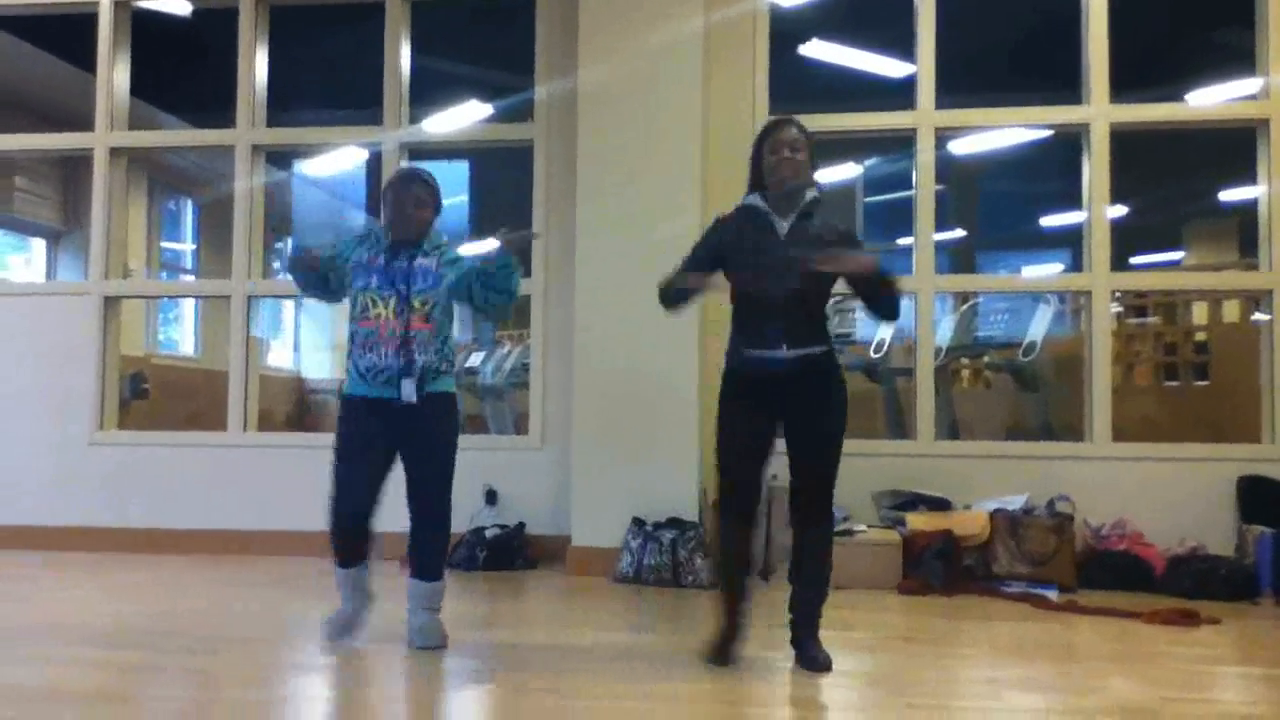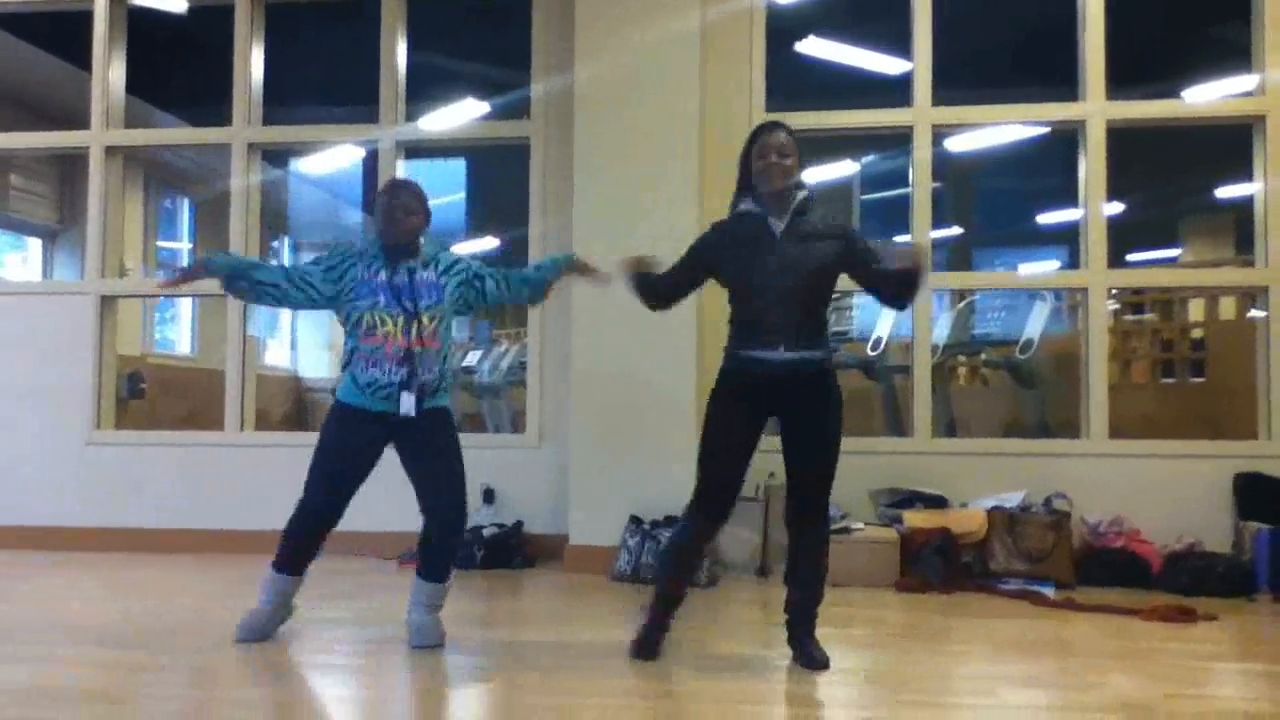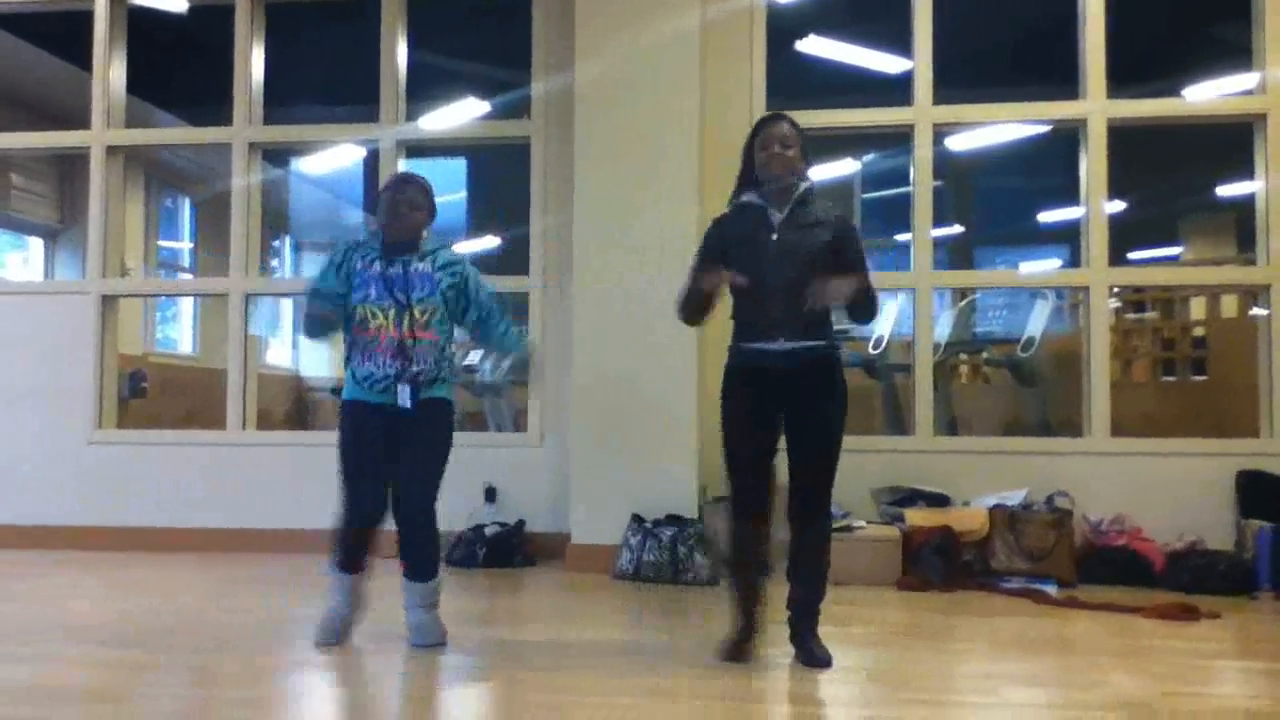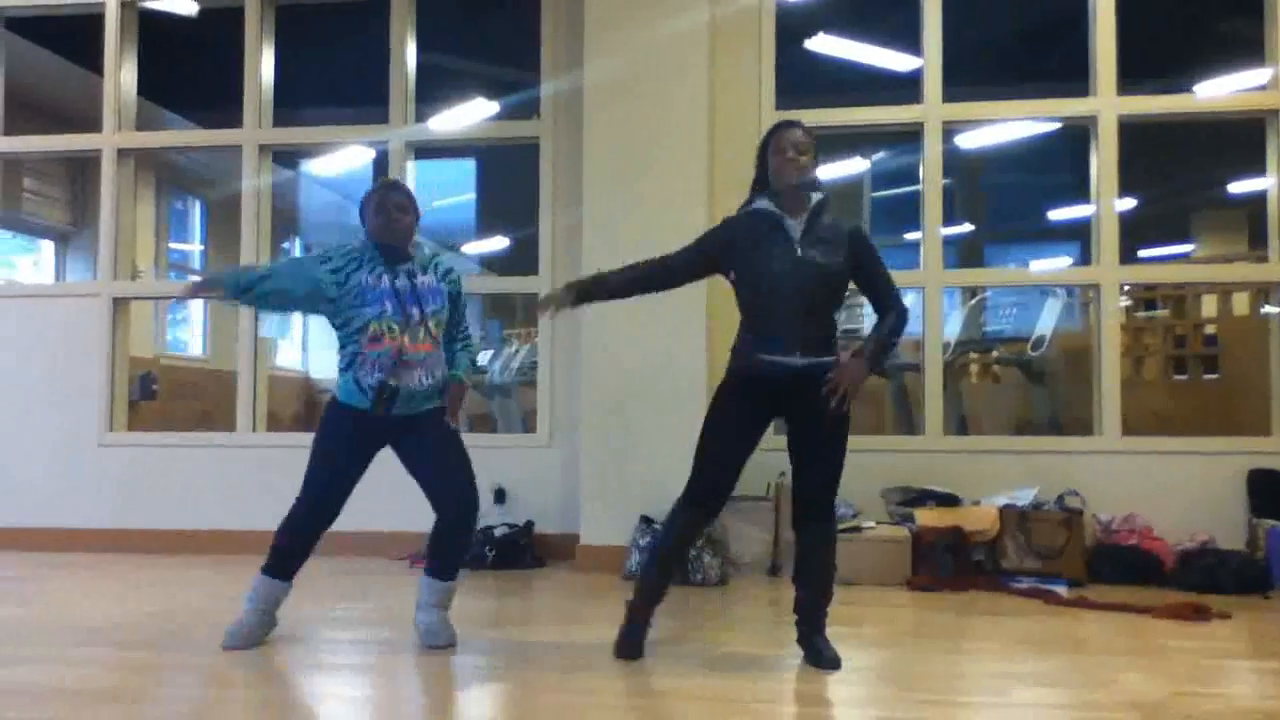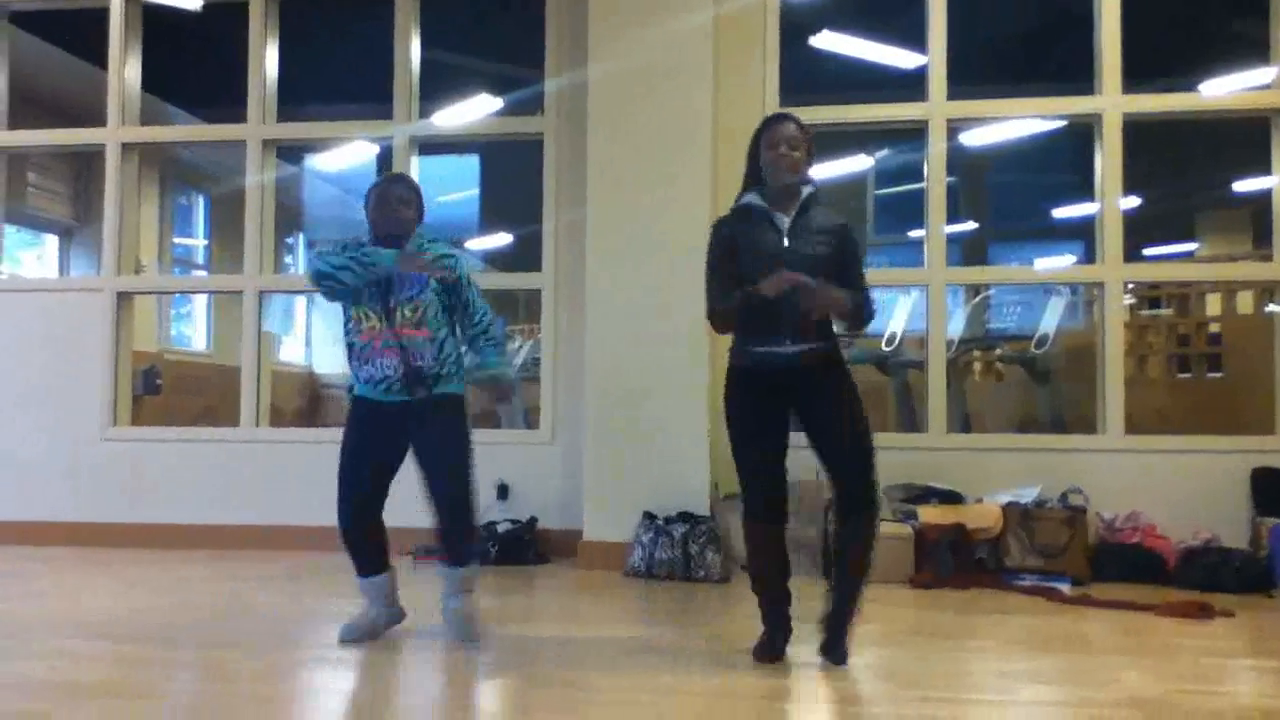
dt=0.3s
person 1, frame 1
left shoulder: (833, 234)
right shoulder: (731, 229)
left elbow: (887, 311)
right elbow: (670, 296)
left wrist: (870, 269)
right wrist: (688, 281)
left hip: (815, 380)
right hip: (748, 381)
left knee: (814, 508)
right knee: (737, 505)
left ankle: (806, 633)
right ankle: (730, 623)
person 1, frame 2
left shoulder: (831, 235)
right shoulder: (726, 235)
left elbow: (894, 296)
right elbow: (664, 295)
left wrist: (909, 271)
right wrist: (641, 275)
left hip: (810, 383)
right hip: (743, 380)
left knee: (809, 508)
right knee: (711, 502)
left ankle: (802, 632)
right ankle: (658, 617)
person 1, frame 3
left shoulder: (833, 225)
right shoulder: (727, 228)
left elbow: (867, 309)
right elbow: (689, 313)
left wrist: (850, 289)
right wrist: (704, 286)
left hip: (816, 374)
right hip: (749, 374)
left knee: (811, 503)
right knee: (749, 501)
left ankle: (805, 628)
right ankle: (745, 621)
person 1, frame 4
left shoulder: (845, 238)
right shoulder: (740, 232)
left elbow: (893, 310)
right elbow: (663, 270)
left wrist: (867, 361)
right wrist: (582, 291)
left hip: (820, 386)
right hip: (752, 380)
left knee: (814, 512)
right knee: (701, 497)
left ankle: (813, 629)
right ankle: (638, 616)
person 1, frame 5
left shoulder: (833, 227)
right shoulder: (733, 227)
left elbow: (864, 311)
right elbow: (720, 316)
left wrist: (840, 304)
right wrist: (760, 290)
left hip: (821, 371)
right hip: (753, 376)
left knee: (859, 497)
right knee: (763, 505)
left ankle: (838, 620)
right ankle: (774, 623)
person 2, frame 1
left shoulder: (451, 261)
right shoulder: (358, 250)
left elbow: (498, 297)
right elbow: (323, 286)
left wrist: (504, 258)
right wrist: (303, 263)
left hip: (430, 400)
right hip: (366, 399)
left knee: (430, 506)
right knee: (350, 503)
left ankle: (424, 610)
right ankle: (354, 596)
person 2, frame 2
left shoulder: (451, 271)
right shoulder: (345, 267)
left elbow: (505, 287)
right elbow: (284, 284)
left wrist: (557, 267)
right wrist: (219, 267)
left hip: (426, 412)
right hip: (358, 408)
left knee: (448, 513)
right knee: (319, 507)
left ankle: (424, 609)
right ankle: (275, 599)
person 2, frame 3
left shoulder: (451, 267)
right shoulder: (350, 260)
left elbow: (487, 319)
right elbow: (319, 311)
left wrist: (519, 349)
right wrist: (319, 315)
left hip: (427, 403)
right hip: (366, 403)
left knee: (416, 506)
right knee: (363, 506)
left ankle: (422, 609)
right ankle: (344, 598)
person 2, frame 4
left shoulder: (444, 274)
right shoulder: (340, 268)
left elbow: (462, 336)
right elbow: (288, 285)
left wrist: (458, 378)
right wrist: (229, 282)
left hip: (424, 412)
right hip: (355, 410)
left knee: (462, 504)
right knee: (313, 510)
left ankle: (431, 610)
right ankle: (259, 609)
person 2, frame 5
left shoulder: (445, 260)
right shoulder: (351, 255)
left elbow: (480, 323)
right elbow: (325, 275)
left wrist: (496, 370)
right wrist: (394, 261)
left hip: (437, 401)
right hip: (373, 403)
left knee: (452, 496)
right knee: (354, 508)
left ankle: (457, 596)
right ankle: (381, 604)
